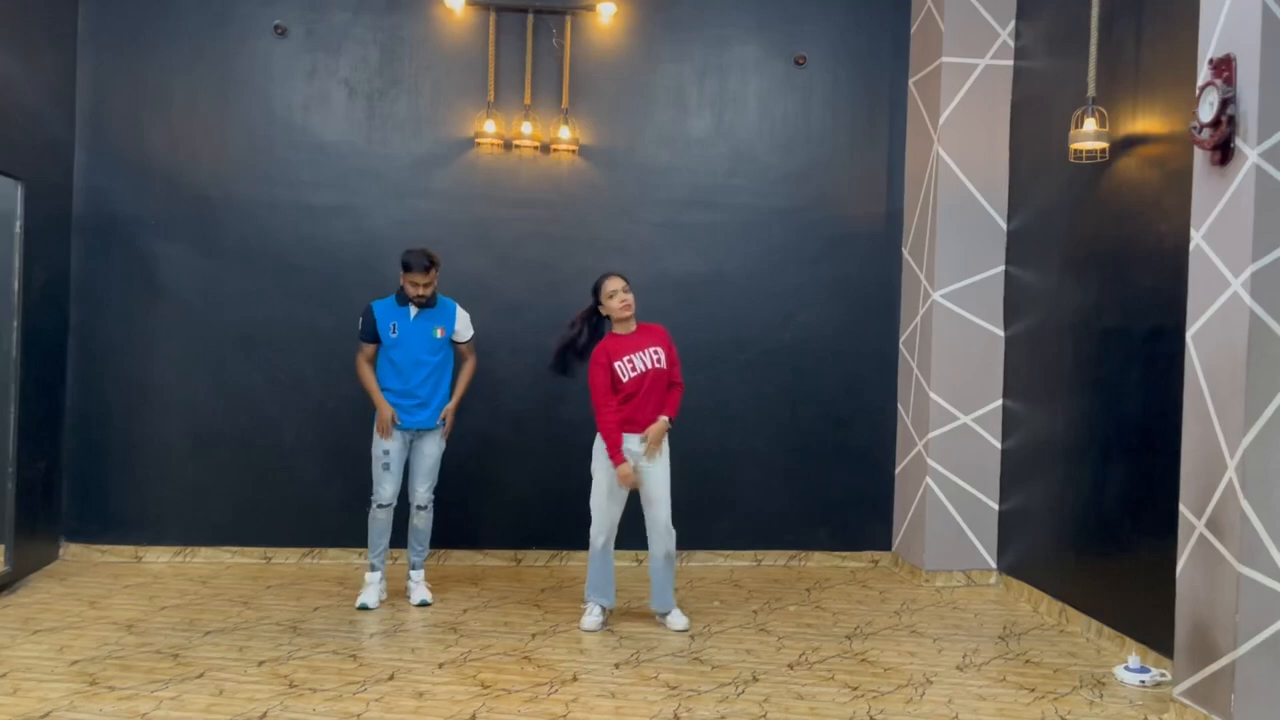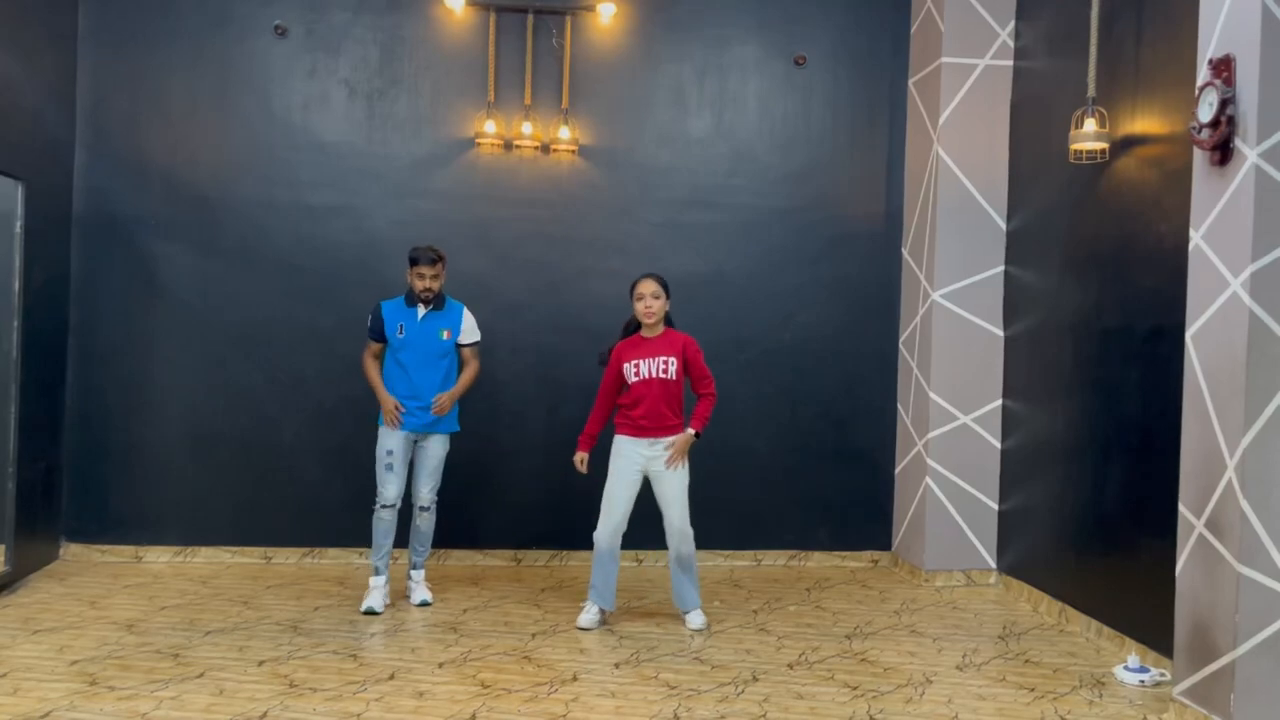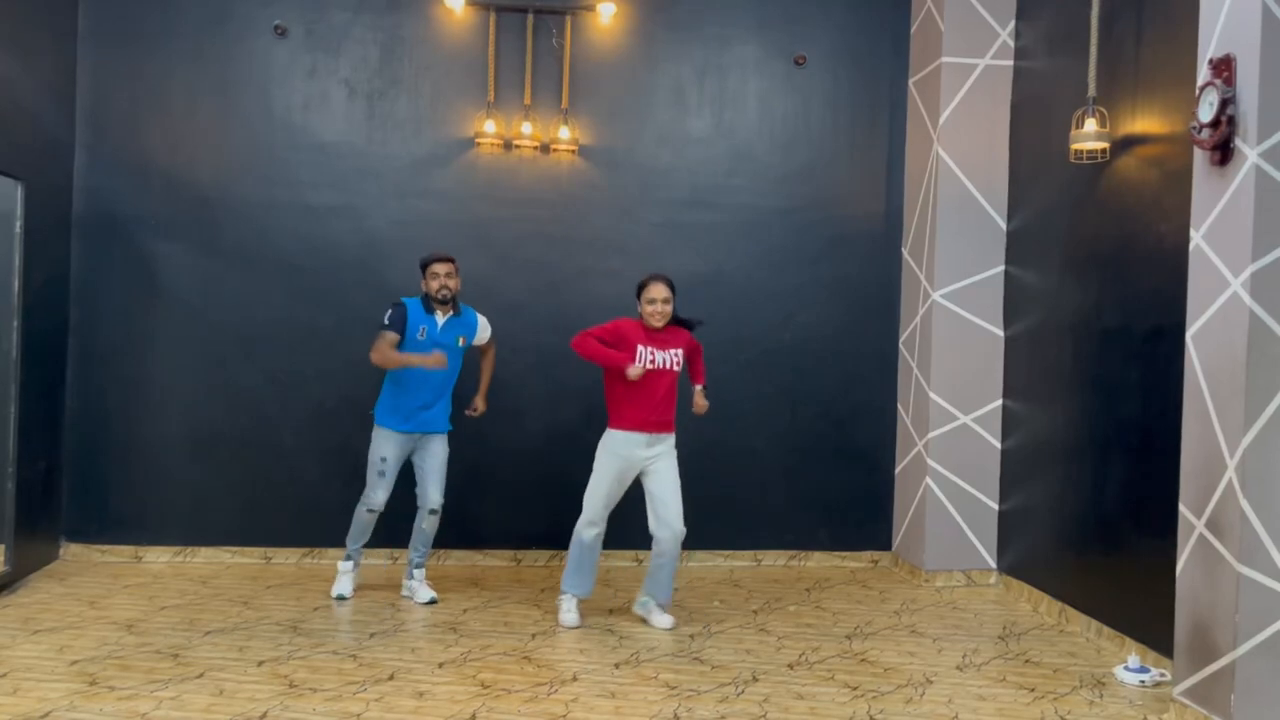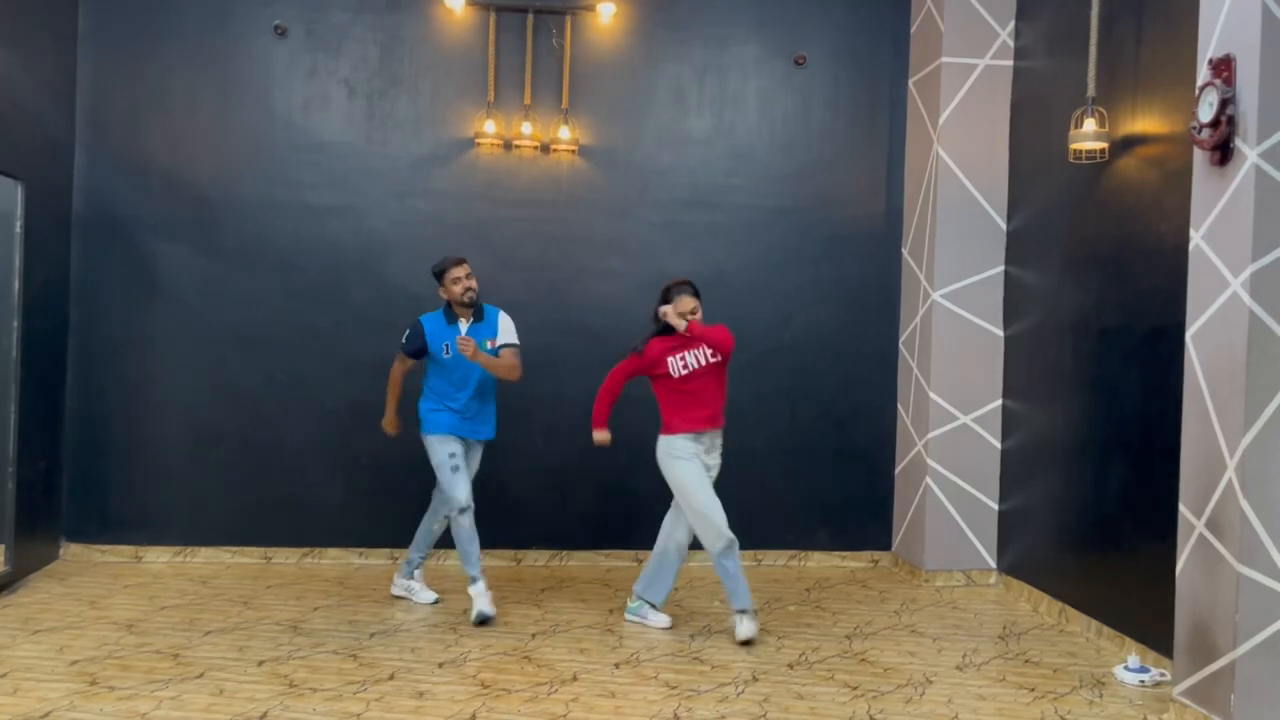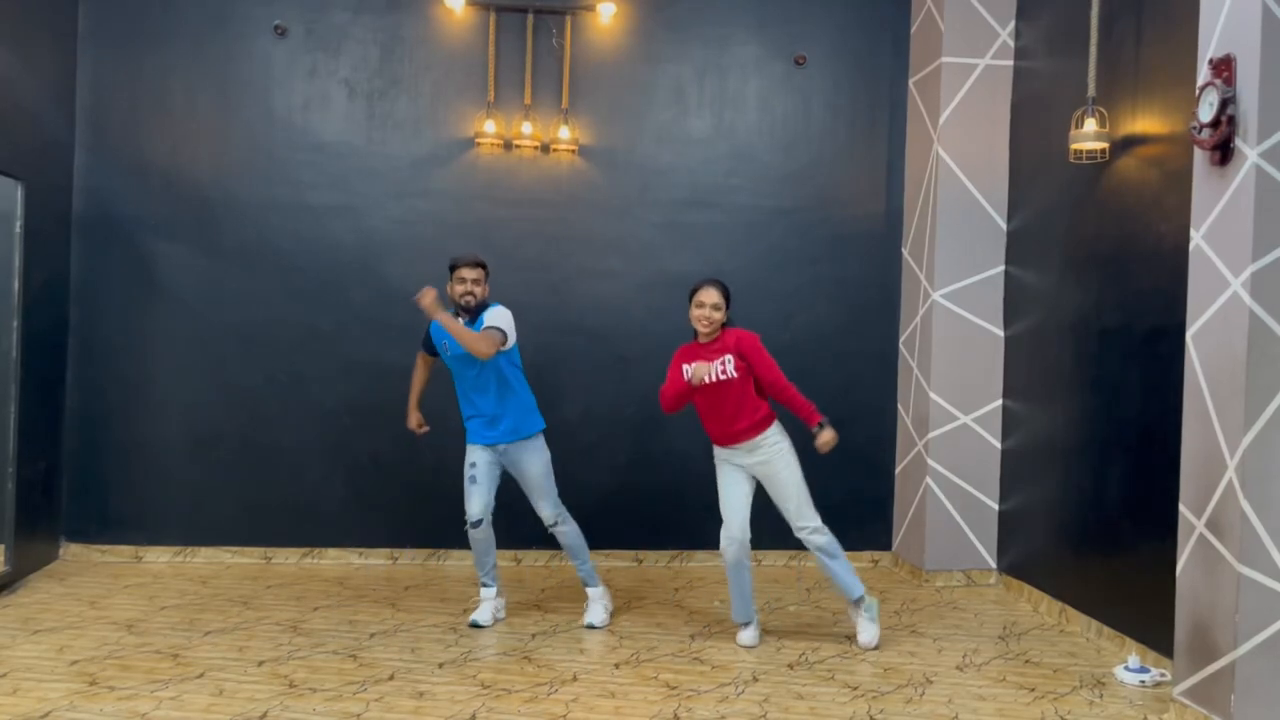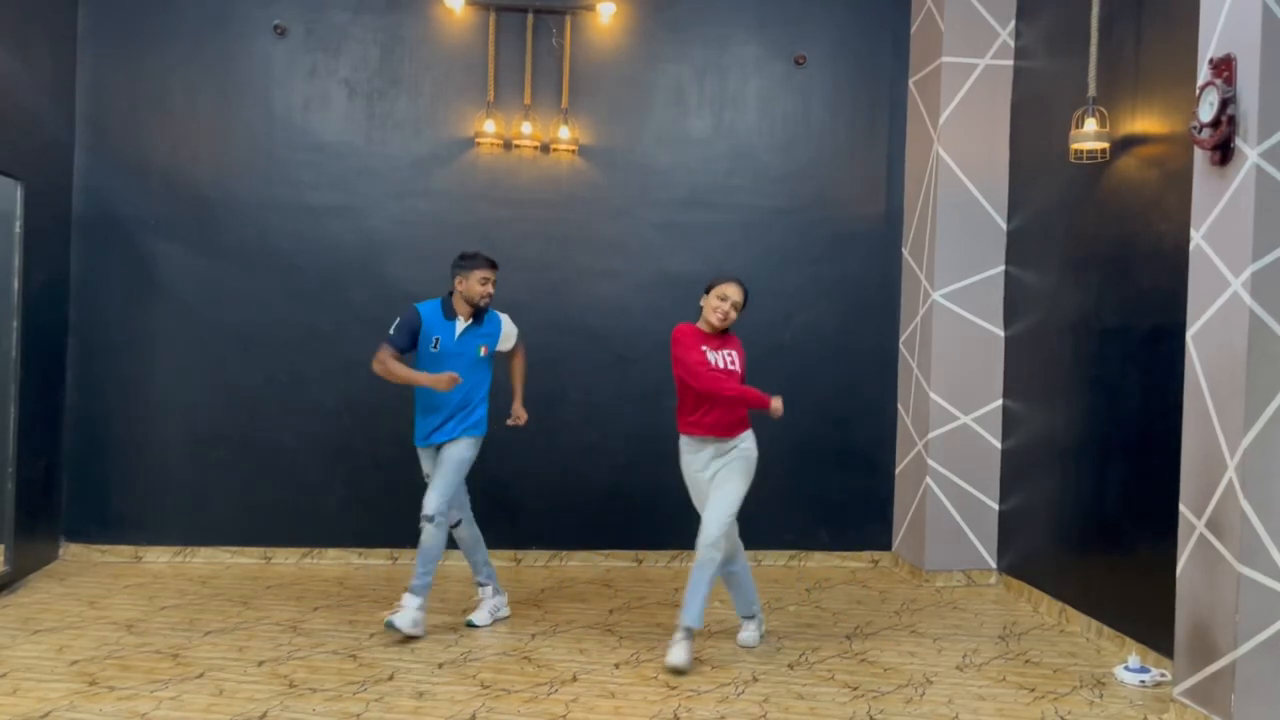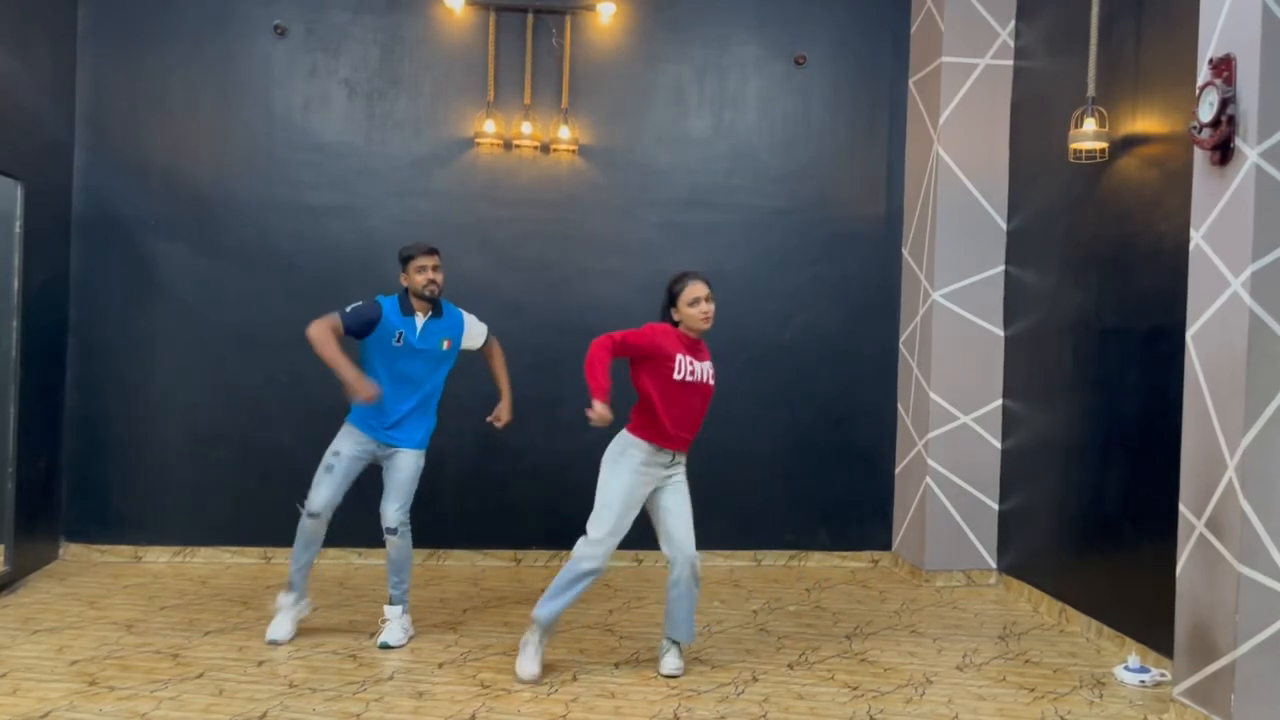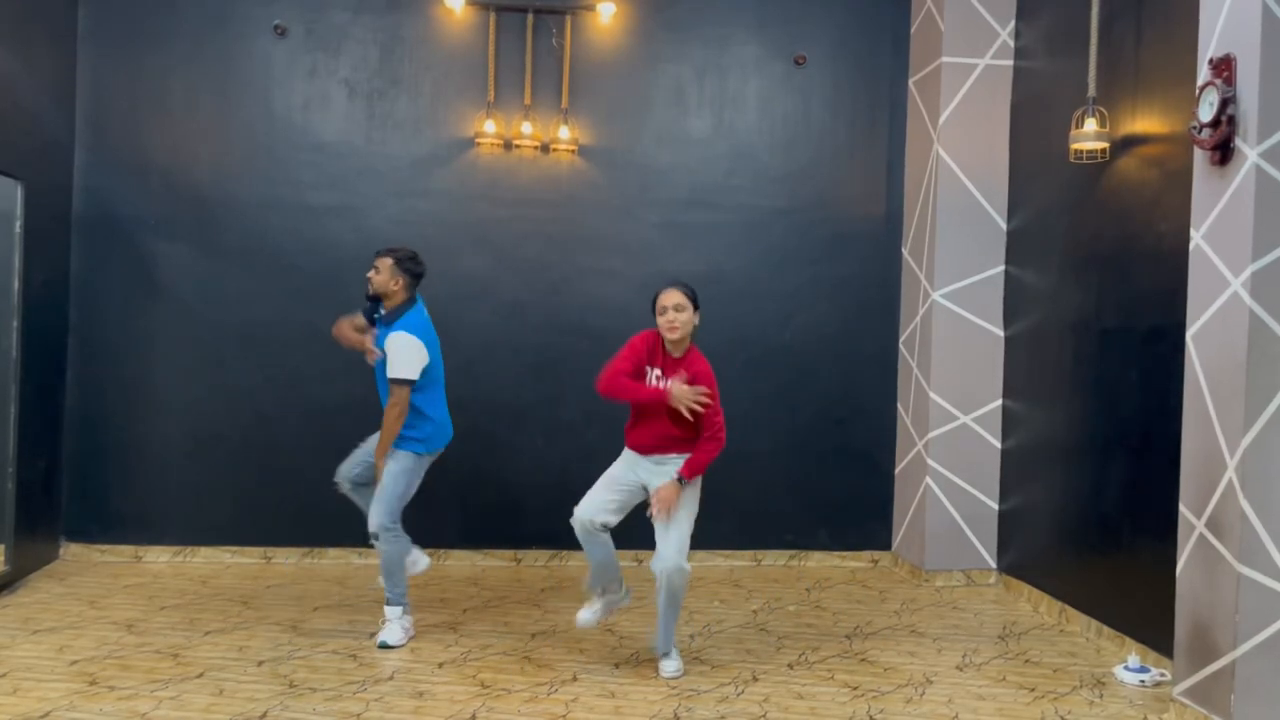
dt=0.5s
person 1, frame 1
left shoulder: (453, 313)
right shoulder: (377, 312)
left elbow: (468, 357)
right elbow: (364, 360)
left wrist: (453, 403)
right wrist: (380, 403)
left hip: (431, 423)
right hip: (390, 419)
left knee: (421, 499)
right knee: (384, 498)
left ankle: (416, 576)
right ankle: (374, 577)
person 1, frame 2
left shoulder: (459, 315)
right shoulder: (386, 312)
left elbow: (472, 362)
right elbow: (371, 356)
left wrist: (452, 394)
right wrist: (384, 395)
left hip: (436, 424)
right hip: (397, 422)
left knee: (425, 500)
right knee: (388, 499)
left ankle: (416, 577)
right ankle: (378, 581)
person 1, frame 3
left shoulder: (472, 321)
right shoulder: (404, 310)
left elbow: (488, 349)
right elbow: (378, 355)
left wrist: (481, 394)
right wrist: (419, 360)
left hip: (434, 428)
right hip: (392, 423)
left knee: (432, 503)
right knee: (375, 500)
left ankle: (415, 576)
right ankle: (349, 563)
person 1, frame 4
left shoulder: (498, 320)
right shoulder: (425, 327)
left elbow: (513, 371)
right elbow: (400, 367)
left wrist: (478, 355)
right wrist: (390, 413)
left hip: (478, 429)
right hip: (441, 427)
left knee: (444, 505)
right knee: (461, 502)
left ankle: (407, 577)
right ankle: (479, 590)
person 1, frame 5
left shoulder: (498, 316)
right shoulder: (438, 328)
left elbow: (484, 349)
right elbow: (424, 360)
left wrist: (438, 313)
right wrist: (413, 407)
left hip: (523, 435)
right hip: (481, 439)
left knee: (553, 516)
right knee: (476, 515)
left ankle: (595, 589)
right ankle: (491, 597)
person 1, frame 6
left shoulder: (498, 324)
right shoulder: (419, 316)
left elbow: (515, 350)
right elbow: (380, 362)
left wrist: (517, 401)
right wrist: (425, 379)
left hip: (465, 432)
right hip: (428, 433)
left knee: (435, 510)
right knee: (457, 517)
left ankle: (415, 603)
right ankle: (492, 595)
person 1, frame 7
left shoulder: (458, 321)
right shoulder: (379, 311)
left elbow: (491, 344)
right elbow: (318, 329)
left wrist: (505, 397)
right wrist: (351, 376)
left hip: (409, 438)
right hip: (363, 428)
left knee: (394, 520)
right knee: (318, 507)
left ankle: (398, 614)
right ankle: (294, 598)
person 1, frame 8
left shoulder: (405, 337)
right shoulder: (396, 306)
left elbow: (398, 405)
right elbow: (342, 330)
left wrist: (381, 457)
right wrist: (356, 334)
left hip: (416, 440)
right hip: (404, 433)
left knee: (380, 522)
right knee: (348, 478)
left ankle: (399, 613)
right ankle: (405, 554)
person 2, frame 1
left shoulder: (658, 335)
right shoulder: (601, 352)
left elbow: (675, 384)
right elbow: (605, 409)
left wrist: (664, 421)
right wrist: (619, 459)
left hip: (653, 441)
right hip: (612, 445)
left knee: (661, 525)
right knee: (604, 525)
left ankle: (665, 605)
right ankle: (597, 602)
person 2, frame 2
left shoulder: (683, 345)
right shoulder: (622, 350)
left elbow: (707, 393)
right elbow: (606, 399)
left wrist: (690, 432)
right wrist: (585, 443)
left hip: (670, 447)
right hip: (626, 446)
left knee: (679, 530)
right knee: (608, 526)
left ankle: (690, 604)
right ankle: (599, 603)
person 2, frame 3
left shoulder: (682, 337)
right shoulder: (624, 330)
left elbow: (696, 352)
right elbow: (581, 341)
left wrist: (699, 389)
right wrist: (623, 365)
left hip: (662, 446)
right hip: (620, 441)
left knee: (671, 528)
right knee: (593, 518)
left ankle: (651, 601)
right ankle: (572, 594)
person 2, frame 4
left shoulder: (717, 336)
right shoulder: (657, 348)
left elbow: (725, 345)
right elbow: (617, 376)
left wrist: (687, 328)
right wrist: (599, 422)
left hip: (711, 444)
right hip: (678, 445)
left knee: (679, 530)
right knee: (713, 524)
left ankle: (642, 604)
right ankle: (742, 610)
person 2, frame 5
left shoulder: (742, 341)
right shoulder: (682, 357)
left elbow: (779, 384)
right elbow: (667, 402)
left wrist: (818, 423)
right wrist: (692, 379)
left hip: (769, 446)
right hip: (728, 457)
left knee: (809, 526)
right knee: (734, 537)
left ankle: (859, 603)
right ankle: (746, 620)
person 2, frame 6
left shoulder: (734, 345)
right shoulder: (684, 336)
right elbow: (712, 384)
right wrist: (765, 401)
left hip: (737, 447)
right hip: (696, 449)
left knee: (713, 534)
right knee: (724, 536)
left ankle: (686, 629)
right ankle: (750, 616)
person 2, frame 7
left shoulder: (703, 352)
right shoulder: (660, 336)
right elbow: (602, 346)
right wrist: (600, 398)
left hip: (673, 465)
right hip: (633, 456)
left knee: (685, 555)
right knee: (599, 544)
left ankle: (673, 642)
right ankle: (538, 631)
person 2, frame 8
left shoulder: (700, 372)
right shoulder: (645, 343)
left elbow: (714, 437)
right elbow: (607, 384)
left wrist: (680, 482)
right wrist: (669, 395)
left hip: (678, 468)
right hip: (633, 460)
left knee: (672, 564)
right knee: (586, 518)
left ankle: (667, 648)
right ankle: (609, 590)
